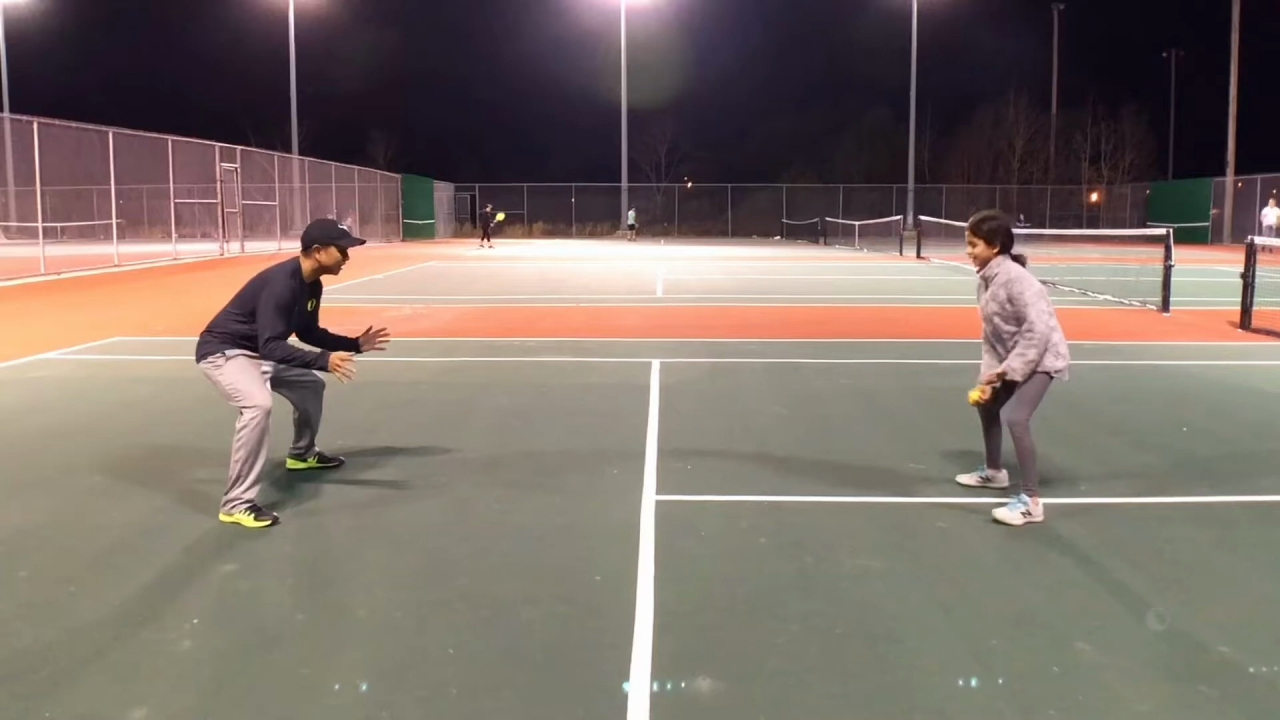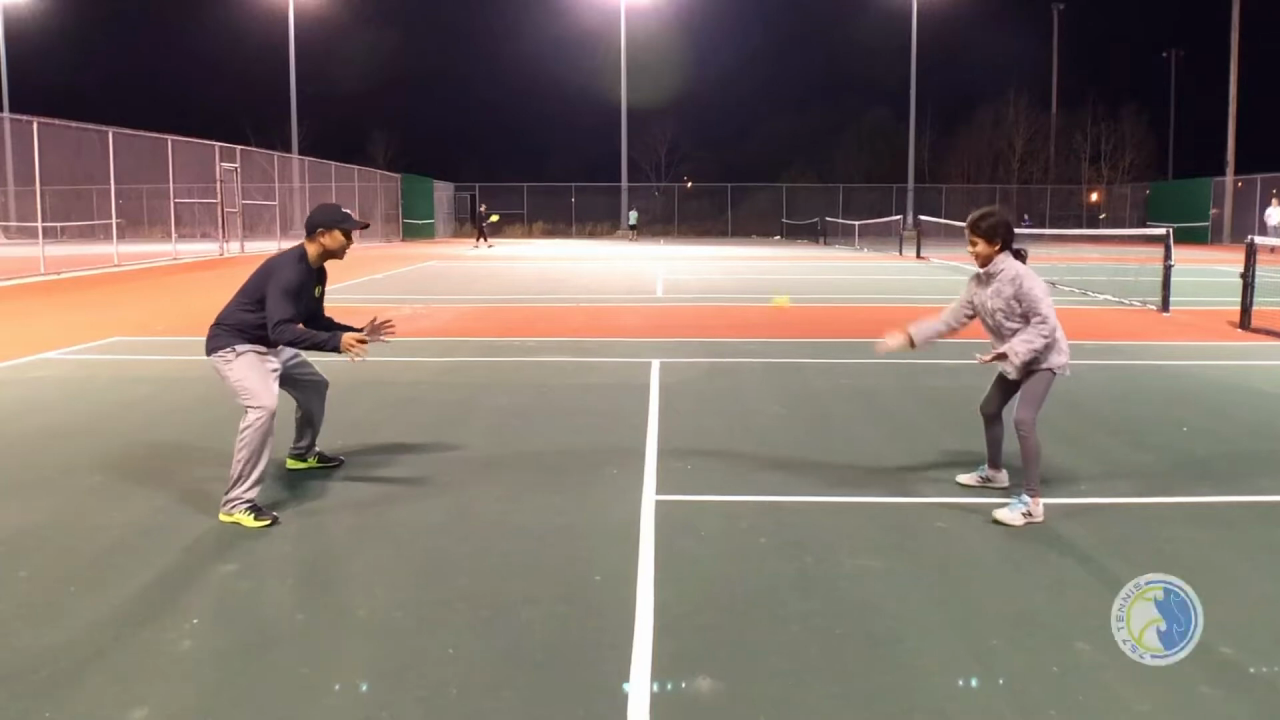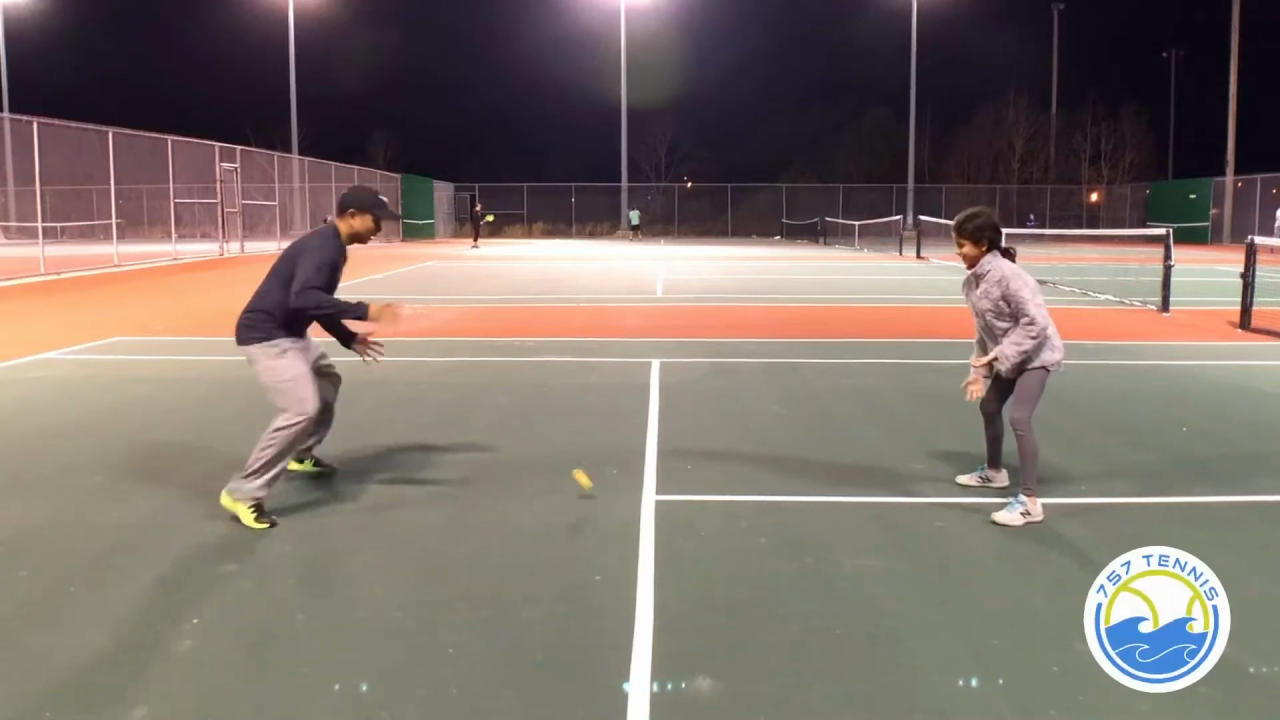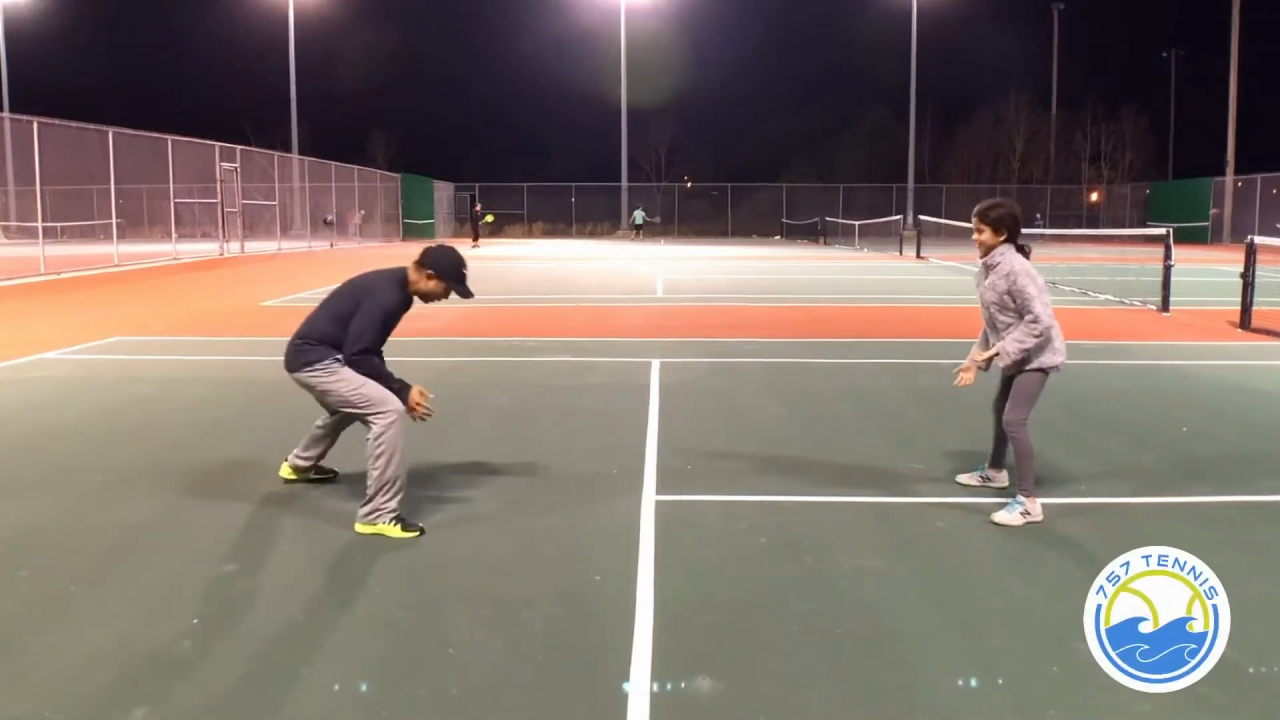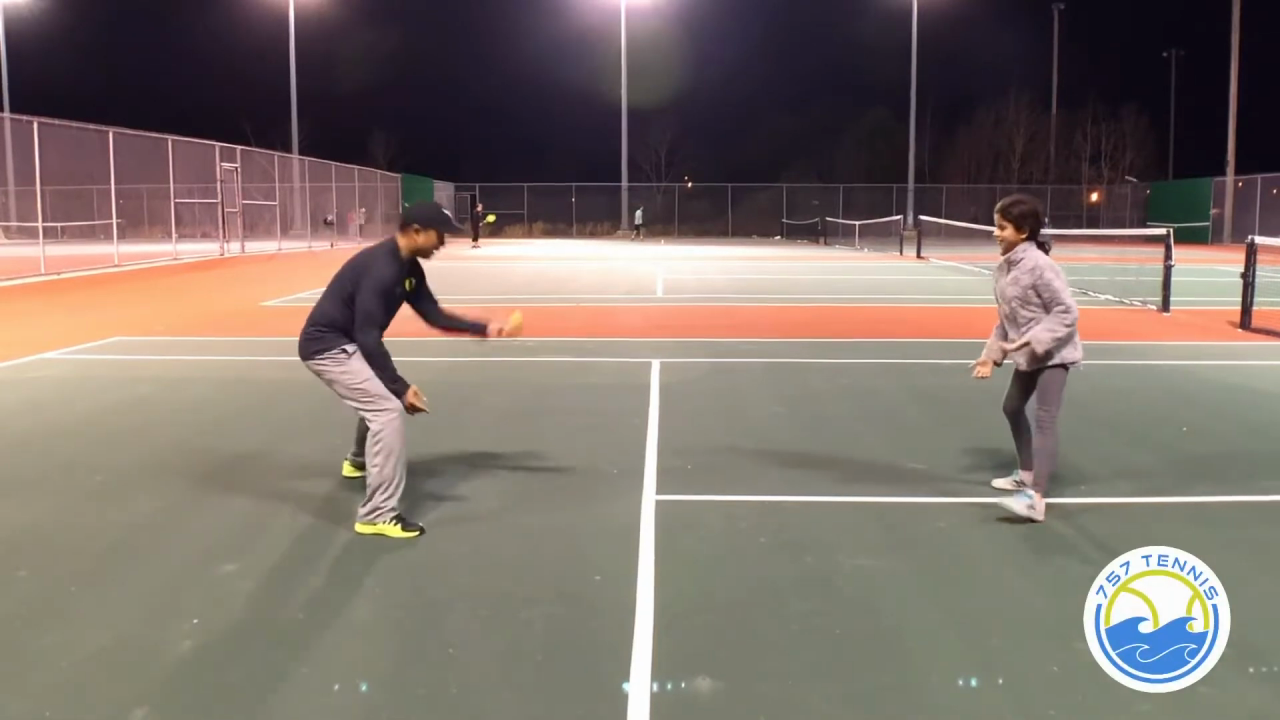
dt=0.4s
person 1, frame 1
left shoulder: (1015, 280)
right shoulder: (986, 282)
left elbow: (1038, 331)
right elbow: (991, 336)
left wrist: (1005, 368)
right wrist: (989, 376)
left hip: (1039, 361)
right hip: (1016, 363)
left knee: (1018, 422)
right knee: (987, 407)
left ankle: (1030, 499)
right ankle: (993, 471)
person 1, frame 2
left shoulder: (1021, 278)
right shoulder: (979, 281)
left elbow: (1046, 324)
right elbow: (953, 318)
left wrist: (1011, 350)
right wrist: (910, 336)
left hip: (1043, 356)
right hip: (1011, 358)
left knee: (1023, 420)
right knee: (991, 408)
left ankle: (1032, 503)
right ankle: (994, 471)
person 1, frame 3
left shoulder: (1008, 276)
right shoulder: (972, 282)
left elbow: (1035, 323)
right elbow: (985, 331)
left wrist: (1001, 354)
right wrist: (980, 370)
left hip: (1036, 354)
right hip: (1008, 357)
left knee: (1019, 419)
right knee: (989, 407)
left ankle: (1030, 502)
right ankle: (994, 471)
person 1, frame 4
left shoulder: (1016, 270)
right shoulder: (988, 270)
left elbow: (1040, 322)
left wrist: (1001, 350)
right wrist: (978, 359)
left hip: (1035, 355)
right hip: (1018, 357)
left knee: (1014, 421)
right knee: (1001, 412)
left ankle: (1028, 502)
right ankle: (995, 470)
person 1, frame 5
left shoulder: (1040, 266)
right shoulder: (1003, 269)
left elbow: (1067, 313)
right elbow: (1005, 320)
left wrist: (1034, 340)
right wrist: (991, 354)
left hip: (1053, 353)
right hip: (1029, 355)
left knee: (1044, 419)
right knee: (1012, 408)
left ankle: (1036, 494)
right ankle: (1028, 473)
person 2, frame 1
left shoulder: (312, 285)
right shoulder: (281, 284)
left elbow: (307, 332)
right elbow: (272, 346)
left wrist: (354, 344)
right wrist: (323, 360)
left hip: (258, 350)
right hip: (222, 351)
left knee: (311, 386)
right knee: (259, 405)
left ankle: (302, 453)
right ankle: (236, 503)
person 2, frame 2
left shoulder: (316, 272)
right shoulder: (289, 270)
left elbow: (314, 320)
right elbow: (282, 330)
left wrist: (356, 333)
right wrist: (336, 342)
left hip: (269, 344)
right hip: (234, 344)
left knee: (314, 386)
right knee: (264, 406)
left ankle: (303, 453)
right ankle: (237, 503)
person 2, frame 3
left shoulder: (336, 249)
right shoulder: (323, 247)
right elbow: (303, 298)
left wrist: (349, 337)
right wrist: (362, 311)
left hip: (287, 333)
right hip: (266, 334)
left knee: (328, 383)
right knee: (303, 409)
left ankle: (301, 456)
right ankle: (244, 492)
person 2, frame 4
left shoulder: (399, 291)
right shoulder: (385, 297)
left elbow: (369, 351)
right elbow: (359, 356)
left wrist: (396, 390)
right wrist: (402, 391)
left hip: (315, 354)
right hip: (313, 359)
left knee: (348, 406)
right knee: (389, 411)
left ankle: (300, 464)
right ankle: (378, 515)
person 2, frame 5
left shoulder: (409, 268)
right shoulder: (381, 268)
left elbow: (432, 314)
right elbow: (368, 335)
left wrist: (482, 328)
right wrist: (401, 386)
left hip: (344, 344)
right hip: (328, 346)
left knee: (386, 397)
right knee: (389, 409)
left ankle: (362, 461)
right ankle: (378, 514)
